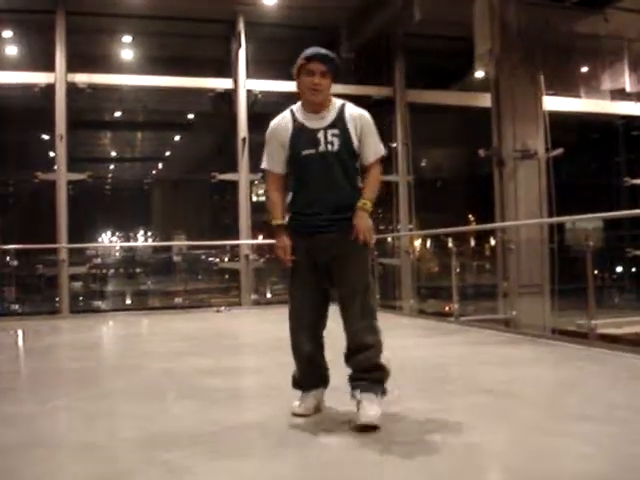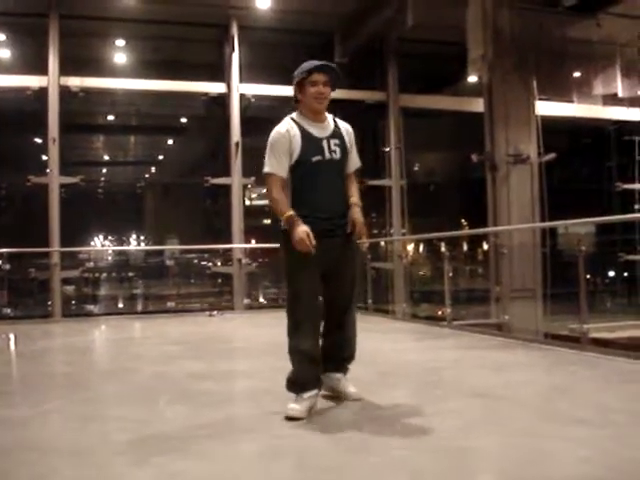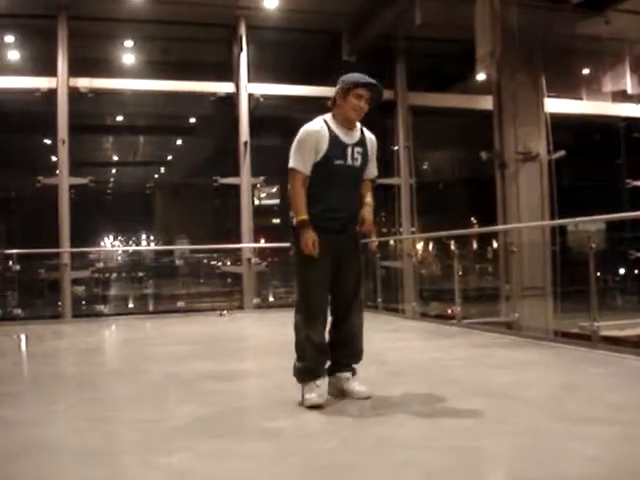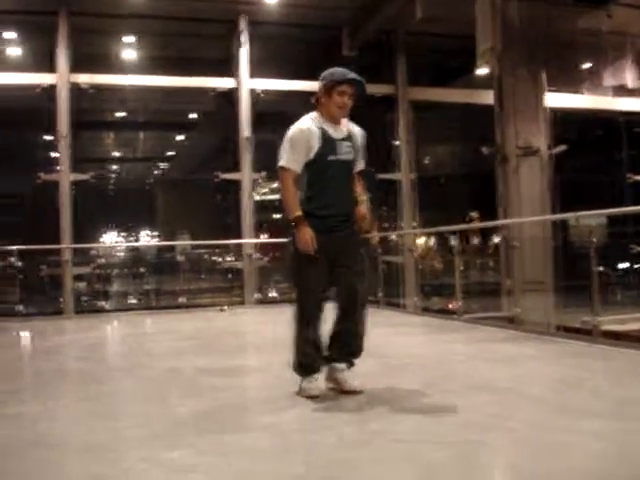
dt=0.5s
person 1, frame 1
left shoulder: (356, 117)
right shoulder: (281, 126)
left elbow: (374, 168)
right elbow: (275, 182)
left wrist: (364, 209)
right wrist: (280, 229)
left hip: (346, 231)
right hip: (303, 236)
left knee: (360, 312)
right knee: (304, 317)
left ankle: (369, 389)
right ankle: (312, 387)
person 1, frame 2
left shoulder: (344, 130)
right shoulder: (285, 133)
right elbow: (274, 185)
left wrist: (355, 207)
right wrist: (293, 222)
left hip: (342, 235)
right hip: (304, 235)
left knee: (342, 308)
right knee: (303, 315)
left ankle: (333, 373)
right ankle: (304, 389)
person 1, frame 3
left shoulder: (368, 139)
right shoulder: (313, 132)
right elbow: (296, 182)
left wrist: (367, 207)
right wrist: (304, 226)
left hip: (349, 234)
right hip: (315, 233)
left knee: (349, 305)
right knee: (312, 305)
left ankle: (341, 373)
right ankle: (312, 379)
person 1, frame 4
left shoulder: (356, 133)
right shoulder: (303, 130)
right elbow: (287, 179)
left wrist: (361, 200)
right wrist: (298, 222)
left hip: (346, 229)
right hip: (313, 230)
left knee: (354, 297)
right knee: (310, 302)
left ankle: (340, 364)
right ankle: (309, 372)
